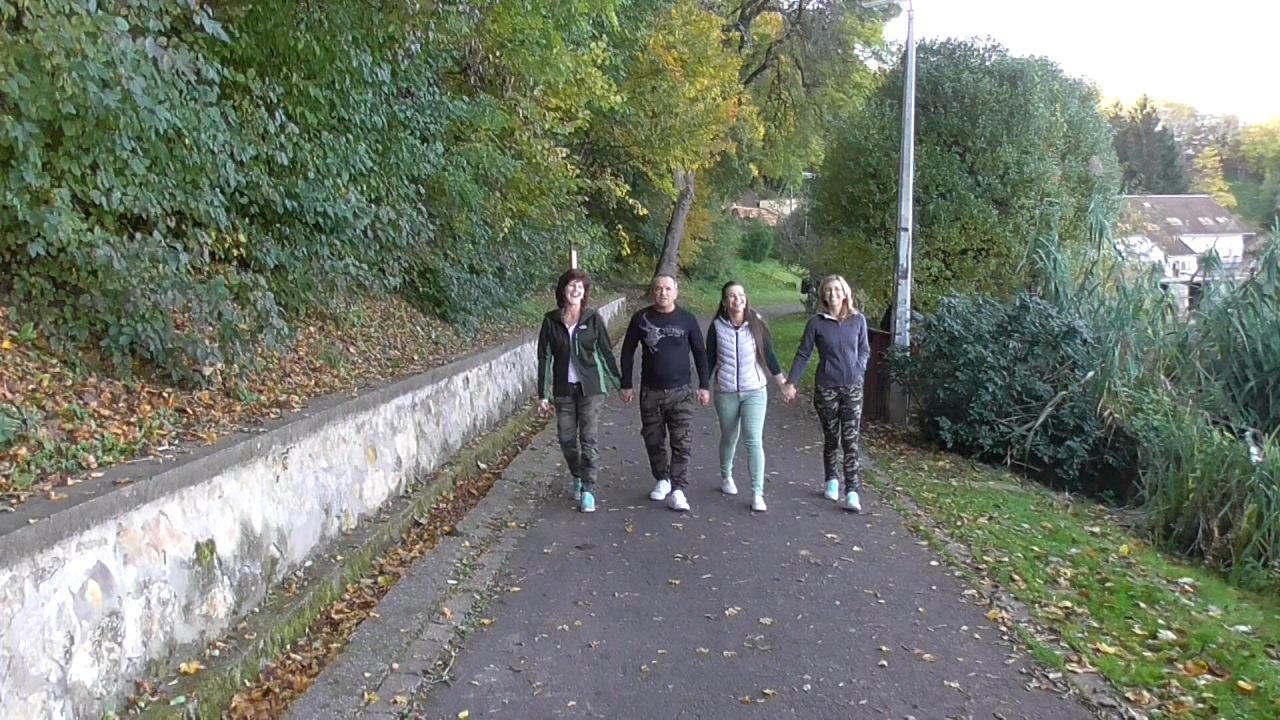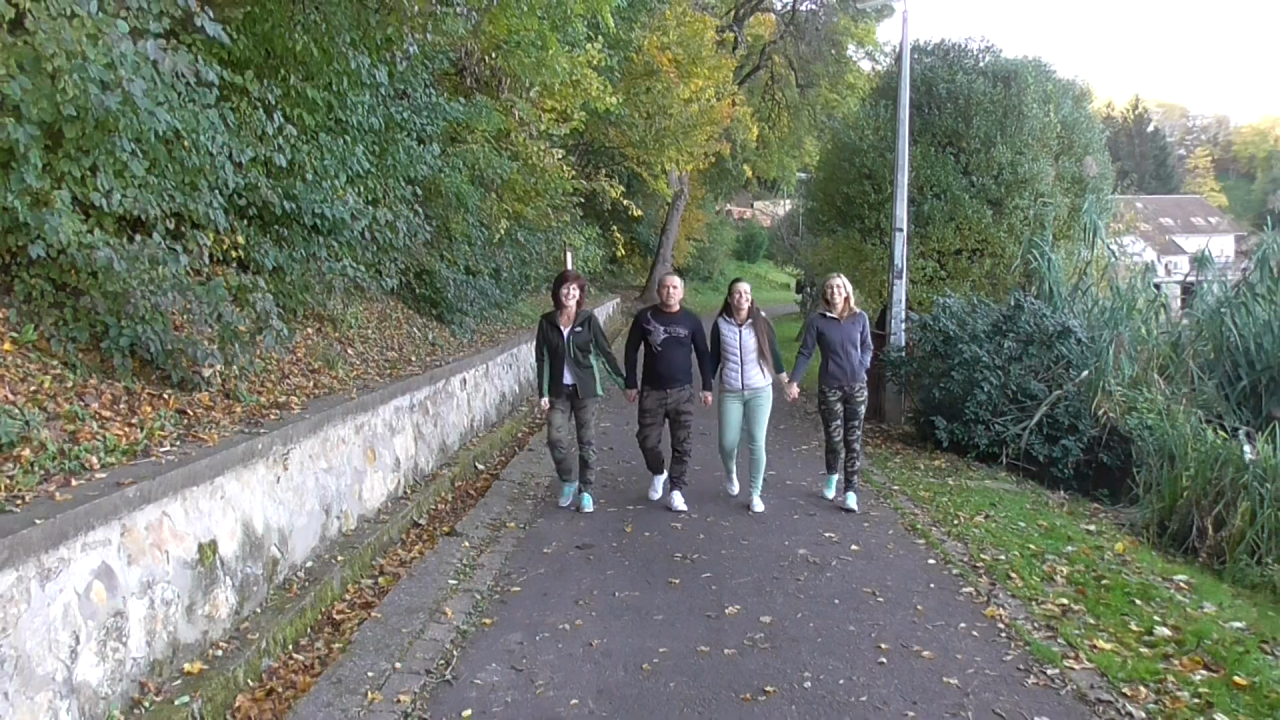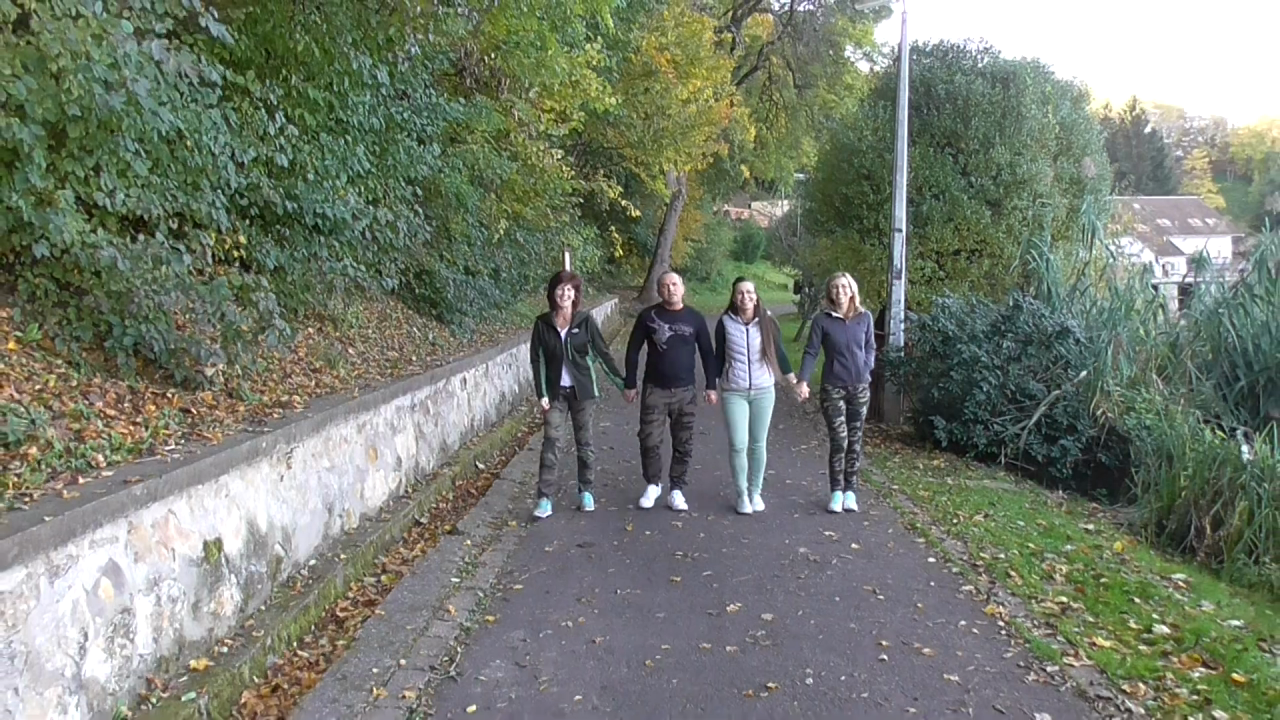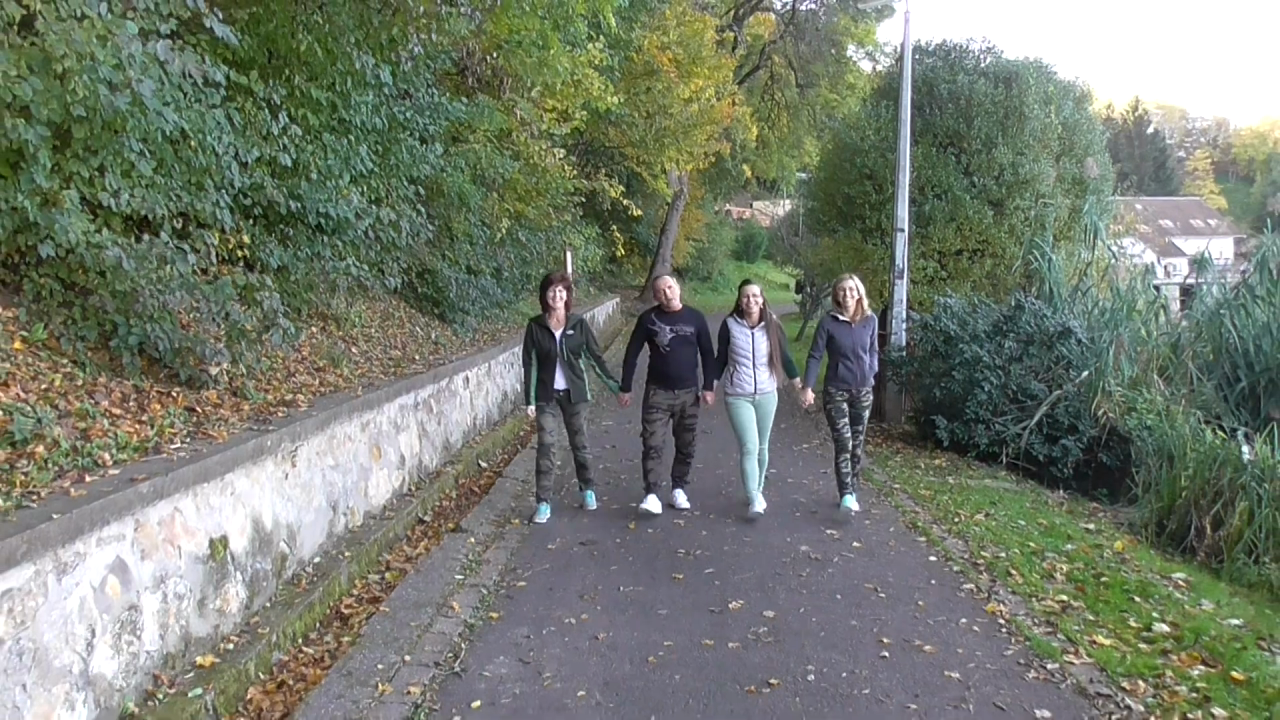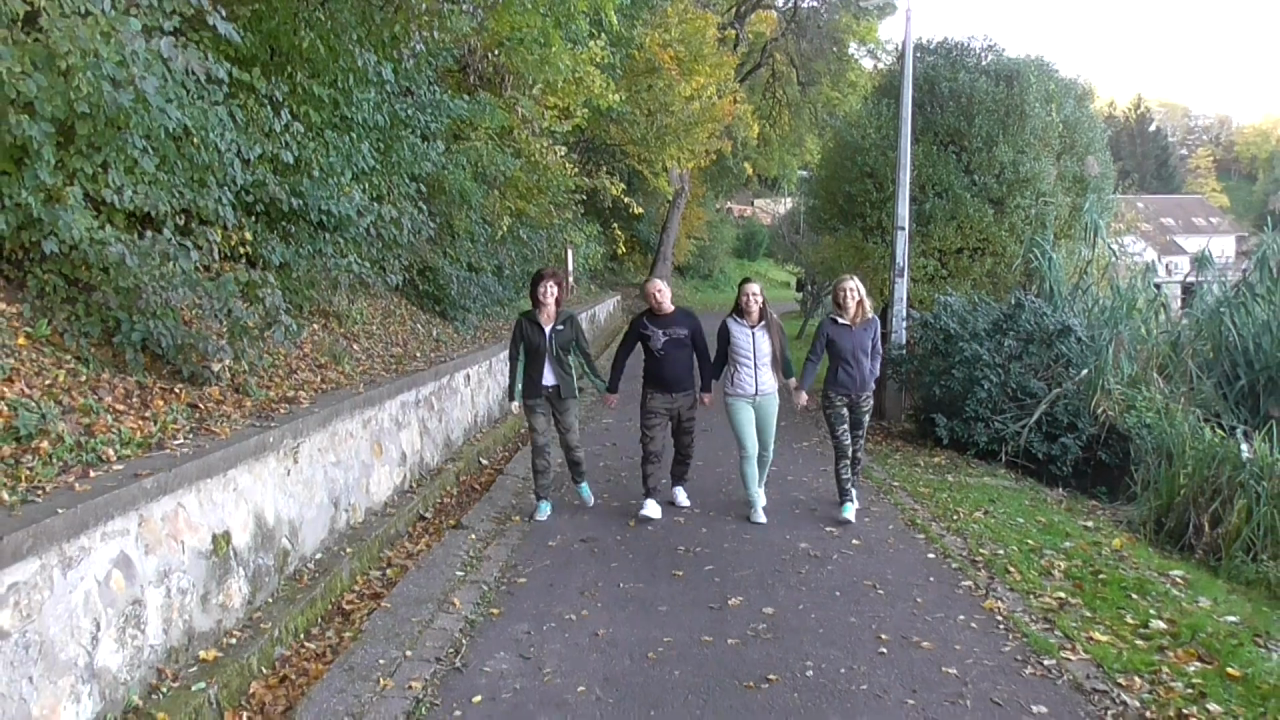
dt=0.2s
person 1, frame 1
left shoulder: (593, 319)
right shoulder: (551, 321)
left elbow: (606, 353)
right elbow: (545, 357)
left wrist: (619, 384)
right wrist: (543, 393)
left hip: (591, 388)
right hip: (563, 389)
left knee: (588, 439)
right knee: (567, 439)
left ankle: (587, 491)
right ankle: (578, 476)
person 1, frame 2
left shoulder: (589, 320)
right shoulder: (547, 322)
left elbow: (605, 353)
right elbow: (542, 359)
left wrist: (624, 382)
right wrist: (543, 392)
left hip: (586, 389)
right hip: (558, 390)
left knee: (586, 441)
right knee: (556, 440)
left ankle: (585, 491)
right ankle: (568, 483)
person 1, frame 3
left shoulder: (585, 321)
right shoulder: (542, 324)
left elbow: (602, 353)
right elbow: (537, 360)
left wrist: (622, 383)
right wrist: (542, 393)
left hip: (582, 390)
right hip: (555, 392)
left knee: (584, 442)
right knee: (551, 442)
left ankle: (585, 491)
right ankle: (545, 500)
person 1, frame 4
left shoulder: (579, 323)
right shoulder: (535, 326)
left elbow: (595, 357)
right elbow: (529, 363)
left wrist: (615, 386)
right wrist: (529, 399)
left hip: (575, 393)
right hip: (546, 396)
left knee: (580, 443)
right knee: (545, 447)
left ankle: (586, 489)
right ankle: (543, 503)
person 1, frame 5
left shoulder: (569, 320)
right shoulder: (525, 322)
left elbow: (584, 355)
right elbow: (516, 359)
left wrist: (602, 386)
right wrist: (513, 394)
left hip: (564, 391)
right hip: (535, 393)
left knee: (571, 442)
right knee: (540, 446)
left ankle: (581, 482)
right ankle: (543, 500)
person 2, frame 1
left shoulder: (858, 320)
right shoulder: (816, 322)
left elbow: (864, 349)
right elbow: (803, 354)
left wrist: (859, 368)
right wrist: (791, 382)
left hip: (853, 387)
right hip: (826, 387)
left knee: (851, 439)
right knee: (832, 437)
left ankle: (852, 492)
right ankle: (832, 480)
person 2, frame 2
left shoulder: (860, 318)
right shoulder: (817, 320)
left elbow: (867, 347)
right elbow: (805, 353)
left wrist: (861, 367)
right wrist: (794, 381)
left hip: (857, 386)
right hip: (830, 387)
left knee: (853, 441)
right knee: (834, 440)
left ankle: (850, 491)
right ankle: (831, 476)
person 2, frame 3
left shoulder: (864, 317)
right shoulder: (822, 320)
right elbow: (811, 352)
left wrist: (867, 368)
right wrist: (802, 381)
left hip: (860, 387)
right hip: (832, 387)
left knee: (854, 442)
right knee: (838, 441)
left ankle: (850, 491)
right ankle: (836, 493)
person 2, frame 4
left shoulder: (870, 321)
right shoulder: (828, 322)
right elbow: (815, 356)
left wrist: (871, 371)
right wrist: (807, 386)
left hip: (863, 390)
right hip: (836, 391)
left knee: (857, 444)
right knee: (843, 443)
left ankle: (851, 492)
right ankle: (846, 496)
person 2, frame 5
left shoulder: (872, 322)
right shoulder: (828, 325)
right elbow: (813, 358)
left wrist: (871, 375)
right wrist: (802, 389)
left hip: (863, 394)
right hip: (835, 395)
left knee: (857, 447)
right knee: (842, 449)
left ankle: (851, 488)
right ankle: (847, 502)
person 3, frame 1
left shoulder: (687, 319)
right shoulder: (641, 318)
left elbow: (699, 353)
right elbow: (628, 351)
left wrist: (703, 385)
right wrist: (625, 384)
left hip: (680, 391)
right hip: (650, 391)
left knee: (681, 443)
right knee: (653, 440)
left ankle: (677, 491)
right ankle: (663, 480)
person 3, frame 2
left shoulder: (691, 320)
right shoulder: (644, 317)
left elbow: (703, 354)
right elbow: (631, 351)
left wrist: (707, 387)
right wrist: (630, 383)
left hip: (682, 392)
right hip: (651, 391)
left knee: (682, 445)
right knee: (647, 441)
left ankle: (676, 491)
right ankle: (659, 472)
person 3, frame 3
left shoulder: (695, 318)
right shoulder: (648, 316)
left elbow: (707, 353)
right elbow: (633, 350)
left wrist: (711, 386)
right wrist: (630, 384)
left hip: (685, 392)
right hip: (655, 390)
left knee: (683, 445)
right knee: (649, 442)
left ankle: (676, 490)
right ankle: (652, 485)
person 3, frame 4
left shoulder: (695, 317)
right shoulder: (648, 319)
left elbow: (707, 353)
right elbow: (632, 352)
left wrist: (708, 386)
right wrist: (625, 387)
left hip: (689, 392)
right hip: (657, 392)
left knee: (686, 445)
right knee: (652, 444)
left ankle: (679, 489)
right ankle: (651, 495)
person 3, frame 5
left shoulder: (688, 318)
right shoulder: (641, 322)
left elbow: (702, 354)
right elbow: (622, 355)
left wrist: (705, 388)
right wrist: (612, 389)
left hip: (685, 395)
right hip: (654, 396)
left knee: (685, 446)
right knee: (652, 449)
left ankle: (678, 486)
right ankle: (651, 501)
person 4, frame 1
left shoulder: (757, 324)
right shoulder: (717, 326)
left elbow: (769, 355)
right elbow: (710, 358)
left wrist: (783, 383)
left hip: (755, 392)
right hip: (725, 393)
left knee: (753, 440)
right knee: (728, 438)
left ankle: (757, 494)
right ankle: (726, 476)
person 4, frame 2
left shoulder: (761, 322)
right shoulder: (720, 324)
left elbow: (773, 353)
right elbow: (714, 357)
left wrist: (787, 383)
left hip: (760, 391)
right hip: (730, 393)
left knee: (757, 443)
right knee: (727, 443)
left ankle: (755, 494)
right ankle: (731, 475)
person 4, frame 3
left shoulder: (767, 321)
right shoulder: (725, 322)
left elbow: (779, 353)
right elbow: (719, 356)
left wrist: (795, 382)
left hip: (763, 392)
right hip: (733, 392)
left knee: (758, 444)
right knee: (738, 444)
left ankle: (756, 492)
right ankle: (742, 495)
person 4, frame 4
left shoulder: (772, 325)
right shoulder: (729, 325)
left elbow: (784, 357)
right elbow: (721, 359)
left wrist: (801, 387)
left hip: (767, 395)
right hip: (737, 397)
left knee: (761, 447)
right knee: (749, 447)
left ankle: (757, 490)
right ankle: (753, 502)
person 4, frame 5
left shoulder: (773, 325)
right shoulder: (729, 325)
left elbow: (783, 358)
right elbow: (720, 358)
left wrist: (796, 388)
left hip: (768, 397)
right hip: (737, 398)
left knee: (765, 450)
right knee: (749, 450)
left ankle: (759, 486)
right ankle: (755, 506)
